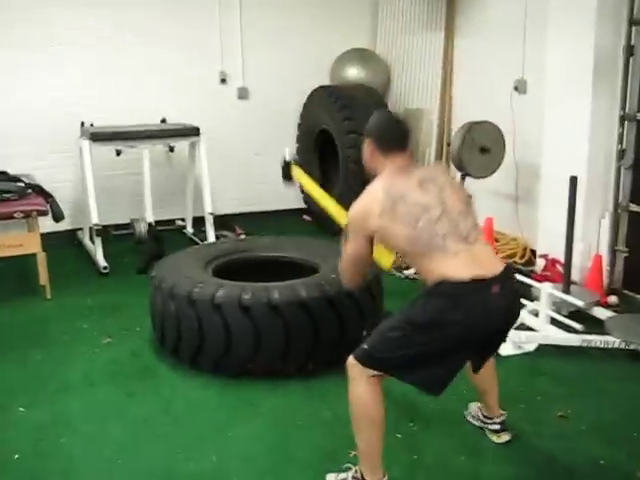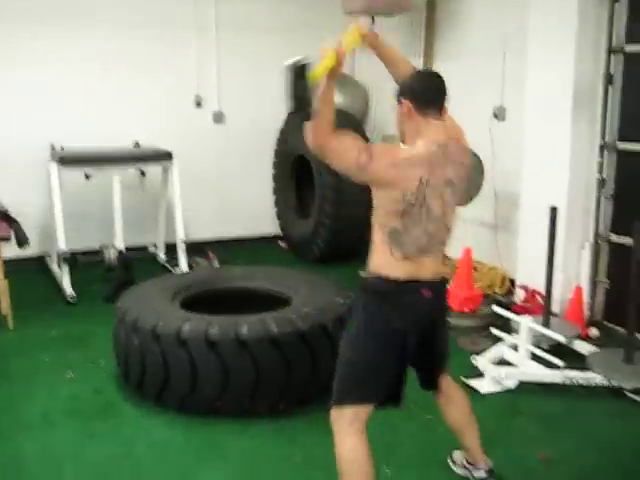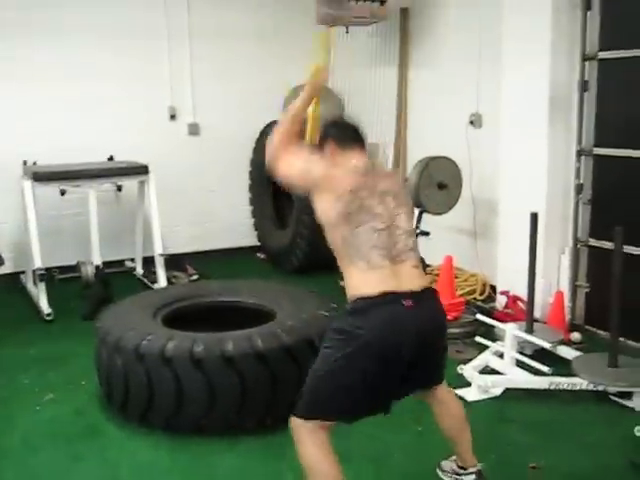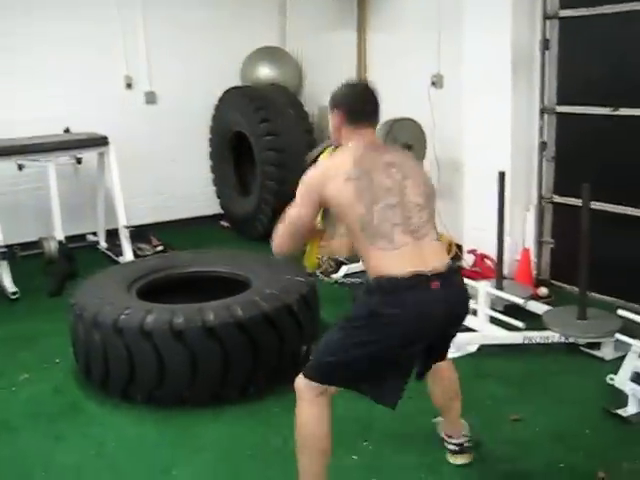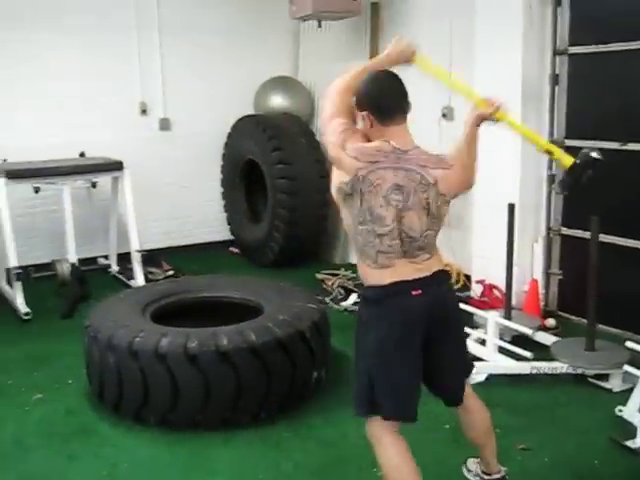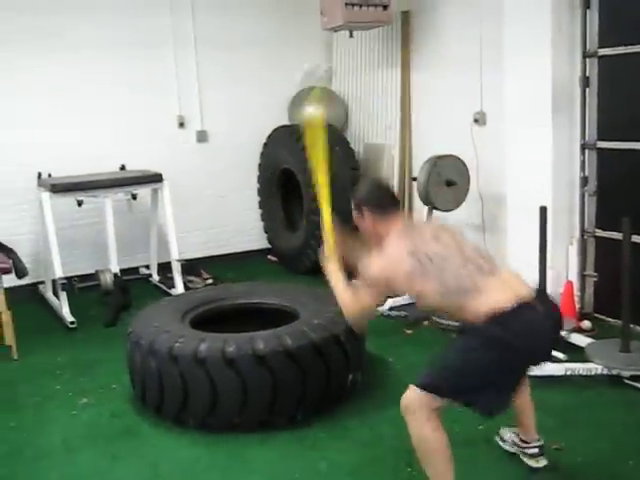
dt=0.5s
person 1, frame 1
left shoulder: (366, 205)
right shoulder: (444, 175)
left elbow: (350, 275)
left wrist: (352, 240)
left hip: (459, 302)
right hip: (505, 293)
left knee: (360, 368)
right knee: (472, 337)
right ankle: (493, 418)
person 1, frame 2
left shoulder: (392, 165)
right shoulder: (457, 146)
left elbow: (317, 140)
right elbow: (421, 85)
left wrist: (330, 76)
right wrist: (379, 45)
left hip: (388, 298)
right hip: (432, 293)
left knee: (346, 417)
right knee: (440, 379)
person 1, frame 3
left shoulder: (326, 176)
right shoulder: (391, 177)
left elbow: (276, 155)
left wrist: (304, 100)
left hip: (374, 317)
right hip: (426, 308)
left knee: (307, 425)
right knee: (435, 386)
person 1, frame 4
left shoulder: (326, 171)
right shoulder: (409, 161)
left elbow: (282, 246)
left wrist: (310, 232)
left hip: (398, 300)
right hip: (448, 289)
left knee: (310, 388)
right knee: (434, 355)
right ankle: (457, 436)
person 1, frame 5
left shoulder: (348, 160)
right shoulder: (443, 172)
left elbow: (335, 97)
right elbow: (465, 178)
left wrist: (384, 58)
right wrist: (475, 121)
left hip: (387, 305)
right hip: (437, 293)
left knee: (382, 427)
right knee: (461, 394)
person 1, frame 6
left shoulder: (381, 266)
right shoulder: (433, 229)
left elbow: (354, 311)
left wrist: (333, 268)
right wrist: (358, 252)
left hip: (506, 331)
right hip: (541, 314)
left knee: (417, 405)
right knee: (508, 365)
right ankle: (530, 441)
